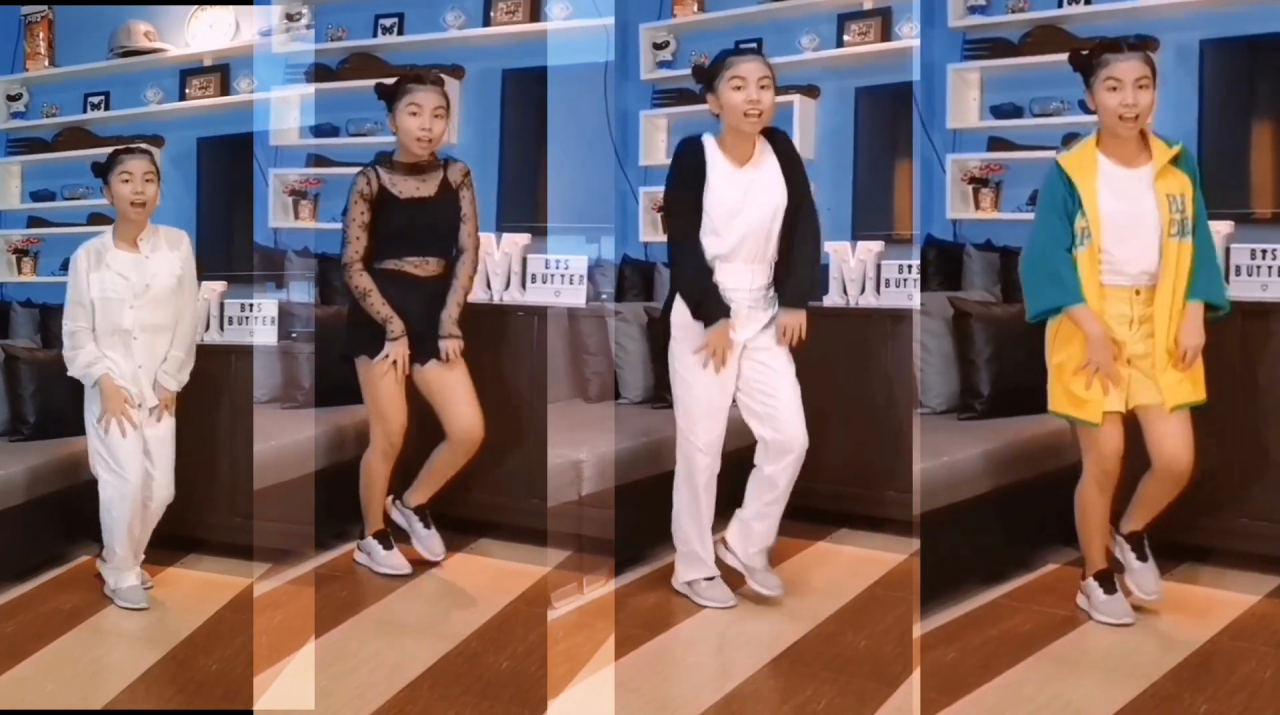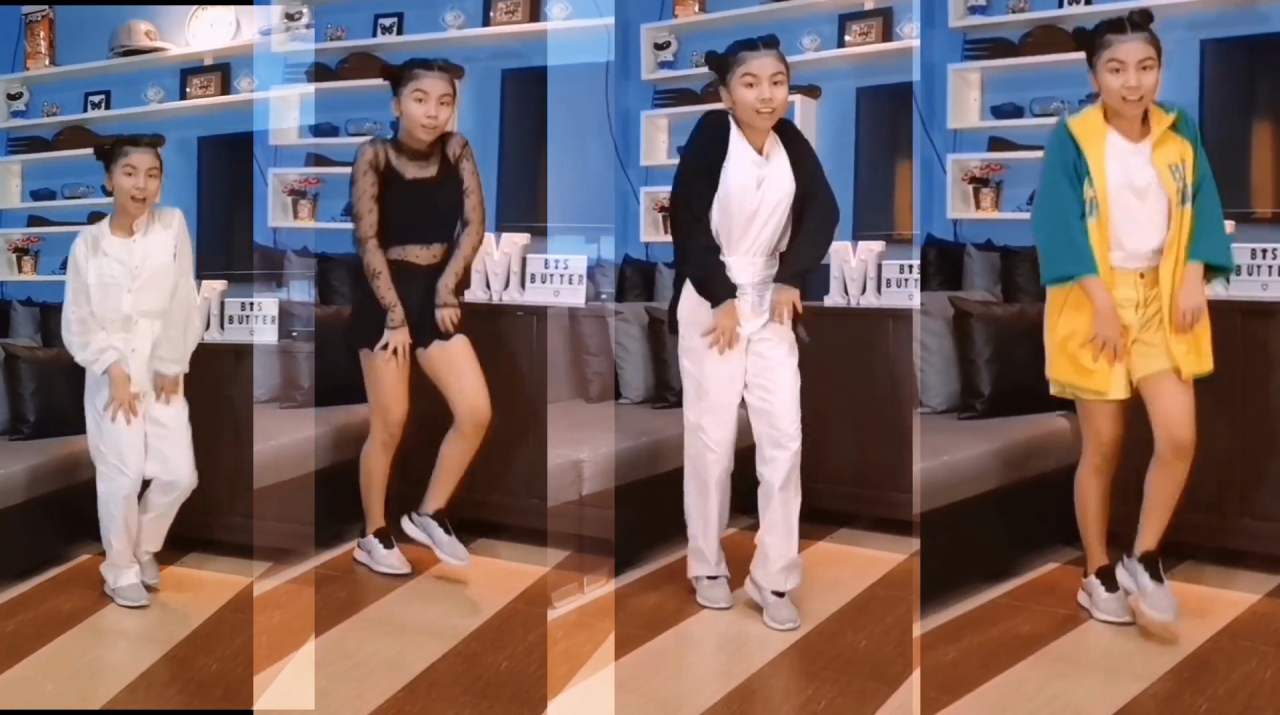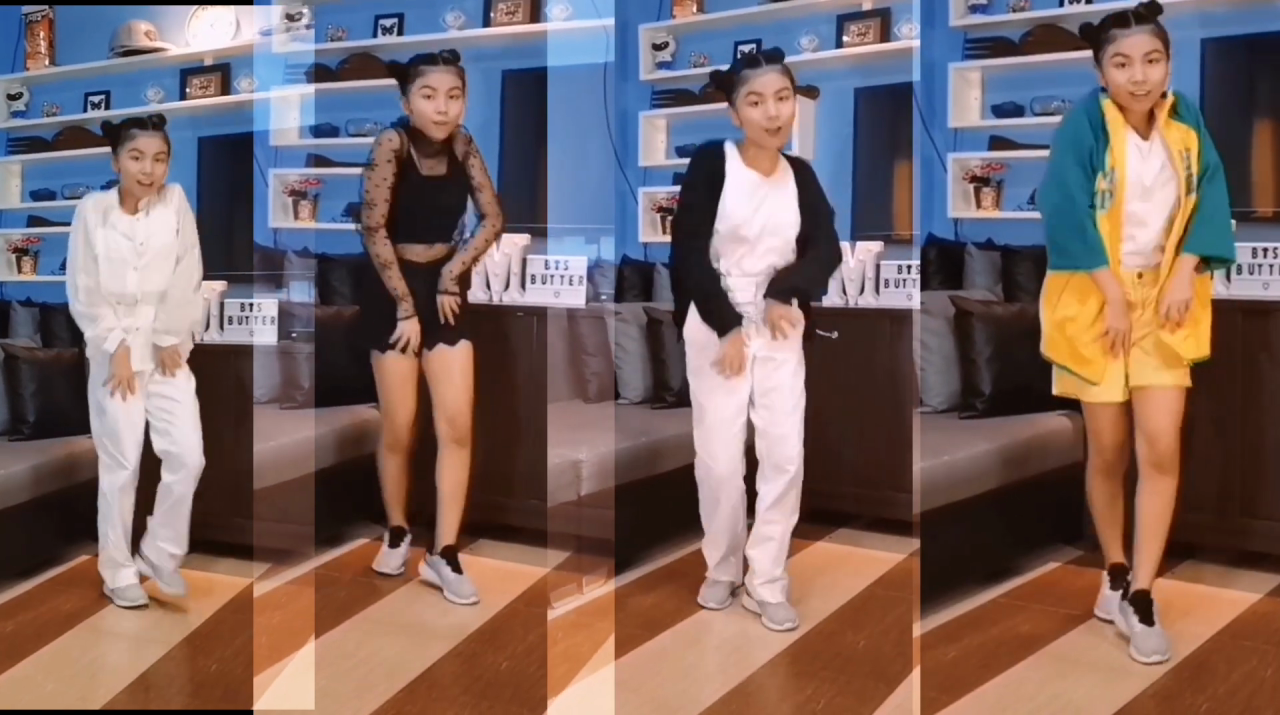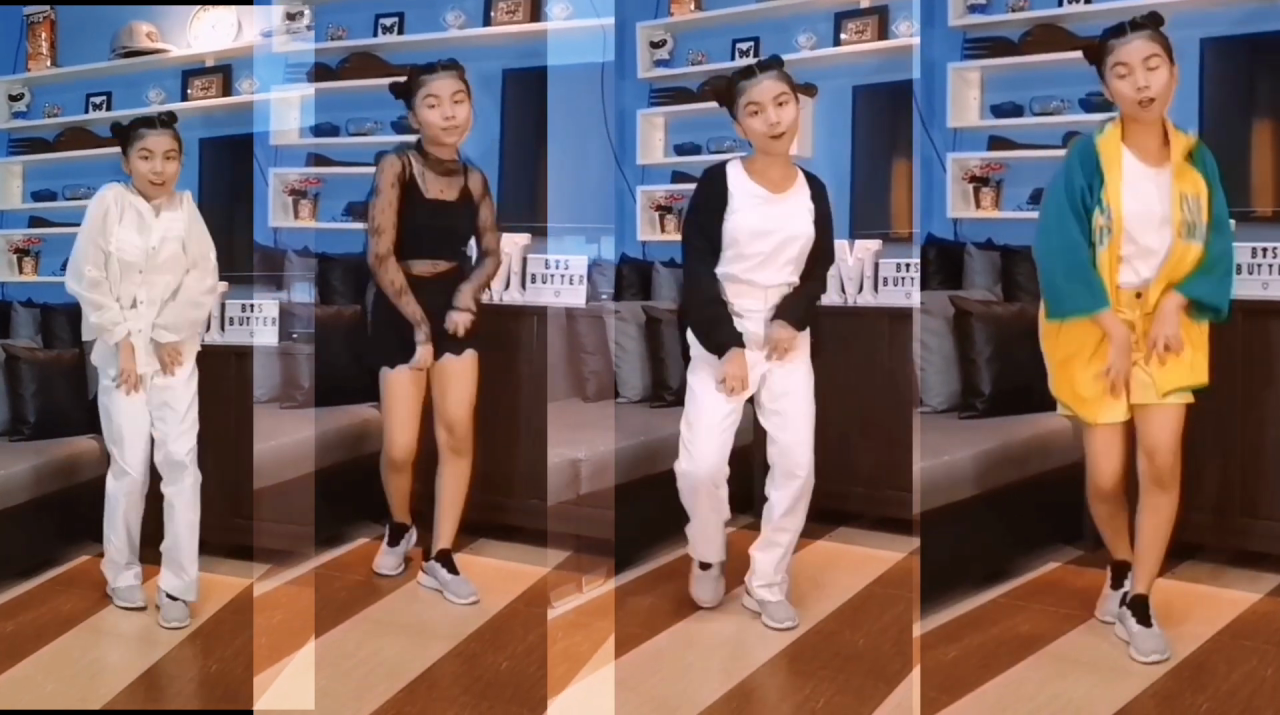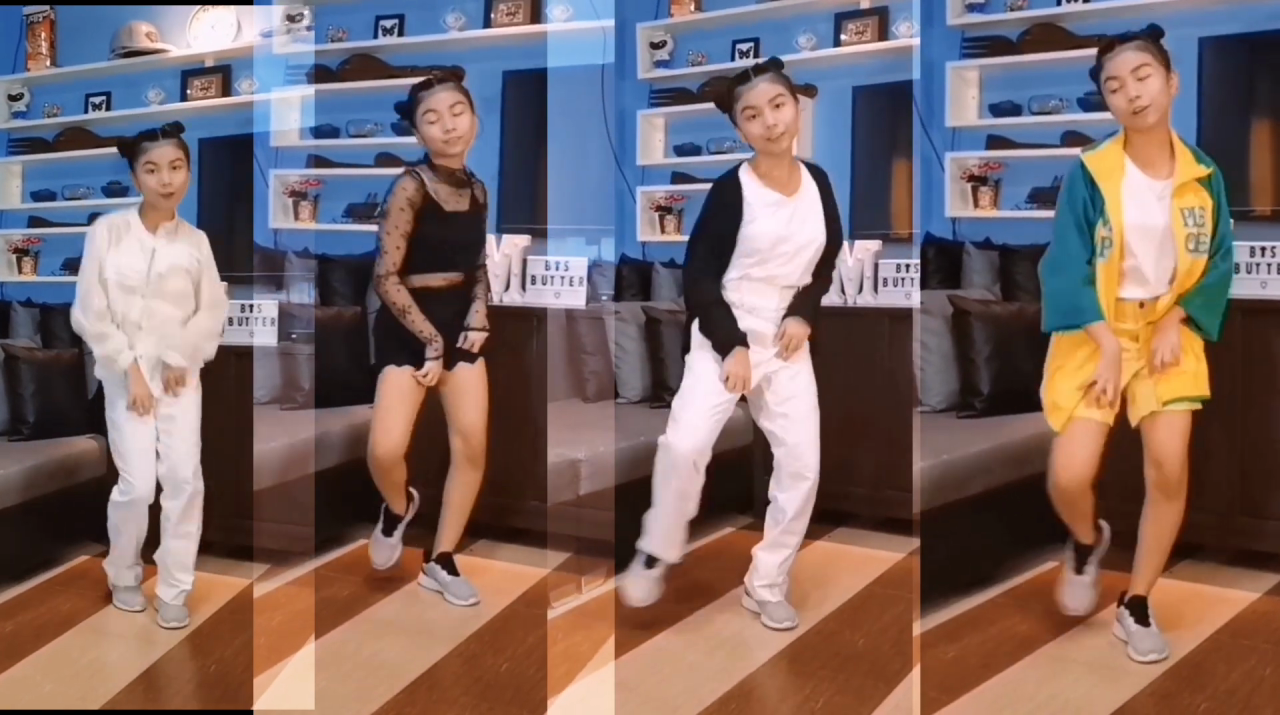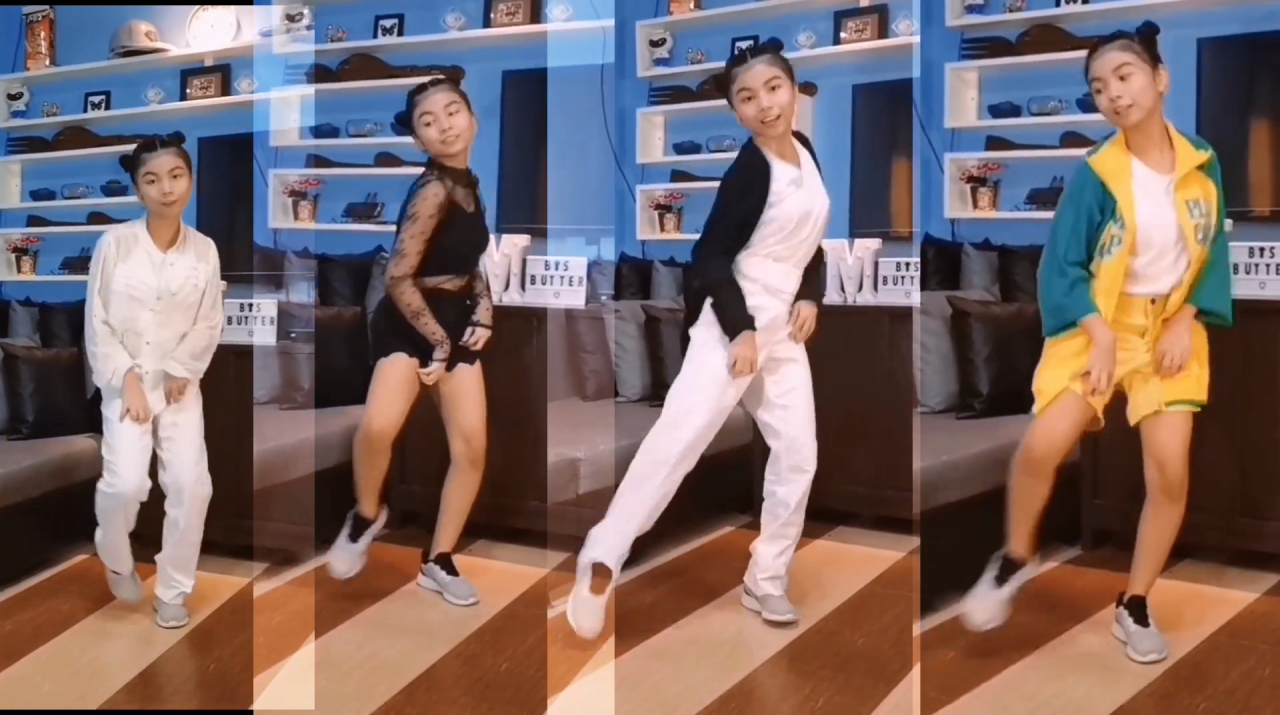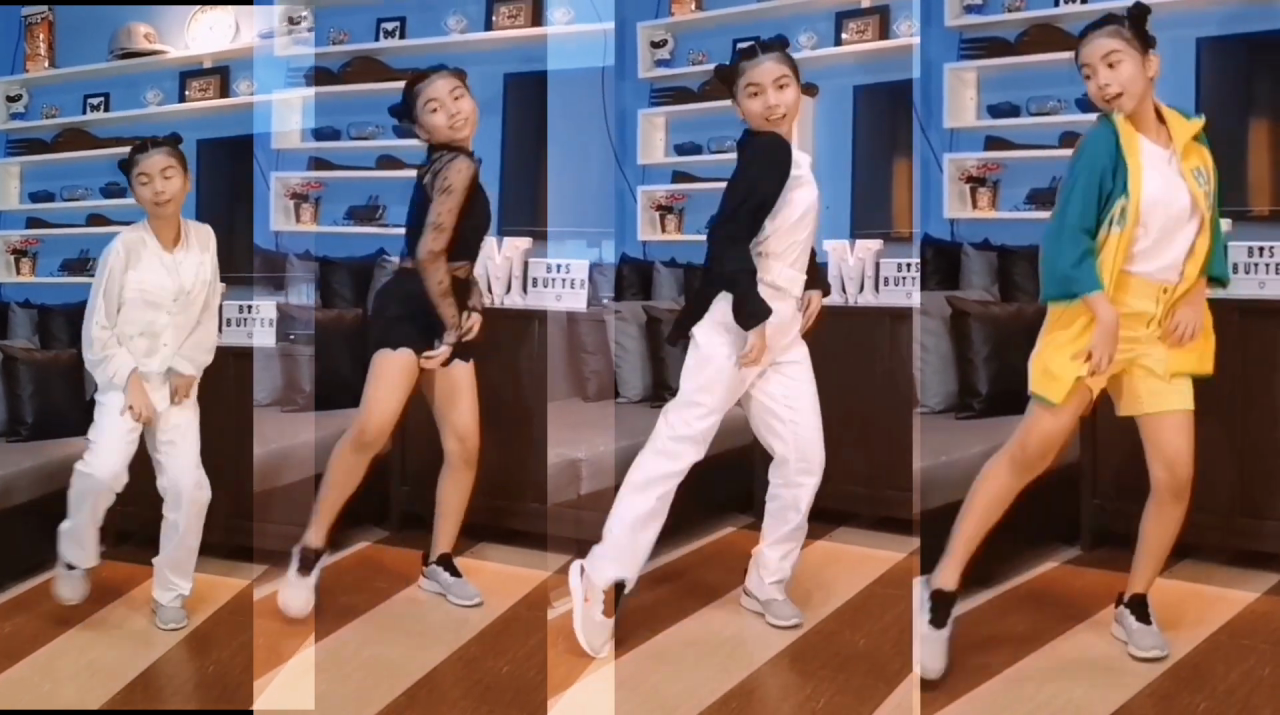
dt=0.1s
person 1, frame 1
left shoulder: (1175, 166)
right shoulder: (1071, 171)
left elbow: (1196, 246)
right elbow: (1046, 255)
left wrist: (1195, 313)
right wrist: (1090, 328)
left hip: (1160, 325)
right hip: (1092, 325)
left knee: (1176, 462)
right knee: (1103, 461)
left ankle: (1131, 533)
right ankle: (1096, 577)
person 1, frame 2
left shoulder: (1179, 131)
right shoulder: (1073, 139)
left elbow: (1203, 210)
right elbow: (1057, 225)
left wrist: (1195, 281)
right wrist: (1101, 300)
left hip: (1162, 302)
right hip: (1094, 307)
left knee: (1179, 436)
right knee: (1102, 447)
left ankle: (1146, 557)
right ankle: (1097, 574)
person 1, frame 3
left shoulder: (1184, 119)
right shoulder: (1086, 122)
left elbow: (1210, 197)
right elbow: (1065, 210)
left wrist: (1187, 270)
right wrist: (1111, 294)
left hip: (1163, 302)
right hip: (1095, 303)
left knee: (1161, 448)
right knee: (1108, 450)
left ankle: (1140, 595)
right ankle: (1115, 571)
person 1, frame 4
left shoulder: (1193, 158)
right shoulder: (1088, 156)
left elbow: (1215, 244)
right elbow: (1063, 250)
left wrist: (1178, 305)
right wrist: (1110, 330)
left hip: (1166, 321)
right hip: (1096, 325)
left knee: (1162, 463)
right knee: (1106, 475)
left ankle: (1137, 601)
right ankle: (1120, 565)
person 1, frame 5
left shoulder: (1199, 175)
right shoulder: (1091, 173)
left elbow: (1216, 260)
right elbow: (1066, 266)
left wrist: (1178, 322)
right wrist: (1106, 344)
left hip: (1166, 335)
right hip: (1097, 334)
left knee: (1169, 472)
right knee: (1068, 477)
left ankle: (1136, 604)
right ankle: (1087, 540)
person 1, frame 6
left shoulder: (1200, 164)
right shoulder: (1098, 174)
left elbow: (1212, 254)
right elbow: (1063, 264)
left wrist: (1190, 318)
right wrist: (1098, 341)
left hip: (1171, 329)
right hip: (1101, 330)
left knee: (1171, 475)
right knee: (1040, 451)
left ankle: (1133, 605)
right ankle: (1013, 559)
person 1, frame 7
left shoulder: (1190, 140)
right shoulder: (1101, 146)
left elbow: (1206, 228)
right elbow: (1066, 241)
left wrist: (1199, 294)
right wrist: (1104, 317)
left hip: (1166, 326)
right hip: (1097, 316)
left knee: (1176, 474)
right knee: (1028, 452)
left ankle: (1133, 601)
right ankle: (941, 591)
person 2, frame 1
left shoulder: (781, 151)
right shoulder: (694, 156)
left elbow: (804, 232)
right elbow: (683, 245)
left wrist: (795, 302)
right wrist: (715, 318)
left hip: (760, 317)
right hip: (702, 318)
left knee: (788, 439)
right knee: (699, 448)
left ankle: (745, 546)
right ankle: (694, 568)
person 2, frame 2
left shoulder: (791, 142)
right shoulder: (711, 134)
left elbow: (822, 215)
right elbow: (688, 226)
left wrist: (790, 278)
right wrist: (721, 299)
left hip: (768, 309)
right hip: (709, 306)
left knee: (782, 438)
right knee: (710, 441)
left ankle: (774, 576)
right ankle: (706, 564)
person 2, frame 3
left shoulder: (801, 175)
right shoulder: (713, 161)
left elbow: (824, 250)
right elbow: (689, 253)
left wrist: (788, 295)
right wrist: (725, 327)
left hip: (778, 326)
right hip: (717, 329)
left knee: (784, 456)
right knee: (720, 457)
left ankle: (765, 583)
right ankle: (725, 559)
person 2, frame 4
left shoulder: (812, 189)
right shoulder: (719, 183)
left elbow: (819, 268)
right elbow: (696, 273)
left wrist: (792, 319)
right wrist: (727, 347)
left hip: (784, 341)
right hip: (721, 341)
left knee: (796, 465)
right knee: (699, 463)
left ankle: (767, 585)
right ankle: (708, 554)
person 2, frame 5
left shoulder: (816, 181)
right shoulder: (732, 189)
left elbow: (824, 259)
right elbow: (698, 274)
left wrist: (801, 316)
right wrist: (731, 346)
left hip: (787, 340)
right hip: (722, 337)
left knee: (800, 463)
right knee: (684, 446)
left ankle: (766, 585)
right ankle: (659, 549)
person 2, frame 6
left shoulder: (803, 151)
right shoulder: (752, 166)
right elbow: (713, 256)
left wrist: (809, 296)
right wrist: (741, 329)
left hip: (780, 329)
right hip: (727, 326)
left knee: (798, 453)
right knee: (676, 439)
left ankle: (766, 580)
right ankle: (603, 559)
person 2, frame 7
left shoulder: (787, 153)
right shoulder: (766, 150)
right elbow: (728, 240)
left wrist: (814, 281)
right wrist: (754, 321)
left hip: (783, 327)
right hip: (734, 324)
left knee: (805, 456)
right knee: (678, 441)
left ankle: (766, 581)
right ankle: (603, 575)
person 3, frame 1
left shoulder: (456, 174)
right shoulder: (371, 180)
left elbow: (468, 250)
right elbow: (354, 266)
left wrist: (451, 321)
right wrist: (394, 328)
left hip: (432, 311)
right hip: (382, 314)
left knee: (469, 431)
right knee: (389, 435)
left ankle: (411, 504)
right ankle: (372, 538)
person 3, frame 2
left shoulder: (456, 148)
right shoulder: (373, 156)
left elbow: (474, 226)
right elbow: (367, 239)
left wrist: (447, 285)
right wrist: (395, 312)
left hip: (435, 299)
right hip: (385, 300)
left knee: (476, 412)
right knee: (388, 425)
left ankle: (430, 514)
right ankle: (374, 537)
person 3, frame 3
left shoulder: (463, 146)
right shoulder: (390, 143)
left elbow: (493, 219)
right elbow: (373, 227)
left wrist: (451, 275)
right wrist: (405, 305)
left hip: (441, 297)
right hip: (392, 298)
left knee: (455, 430)
right knee: (398, 431)
left ankle: (443, 554)
right ankle: (396, 530)
person 3, frame 4
left shoulder: (472, 176)
right shoulder: (397, 166)
left elbow: (490, 253)
right elbow: (380, 256)
left wrist: (466, 298)
right wrist: (421, 327)
left hip: (453, 311)
right hip: (401, 314)
left knee: (457, 439)
right knee: (400, 452)
left ankle: (439, 558)
right ankle: (400, 525)
person 3, frame 5
left shoulder: (475, 188)
right shoulder: (411, 186)
right elbow: (386, 277)
left wrist: (478, 313)
right wrist: (430, 342)
left hip: (458, 322)
right hip: (406, 324)
left knee: (471, 446)
right knee: (386, 450)
left ankle: (440, 560)
right ankle: (398, 507)
person 3, frame 6
left shoulder: (462, 182)
right shoulder: (434, 192)
right elbow: (398, 278)
left wrist: (481, 313)
right wrist: (438, 344)
left hip: (457, 322)
right hip: (408, 321)
left knee: (472, 449)
right knee: (379, 428)
left ankle: (438, 562)
right ankle: (366, 515)
person 3, frame 7
left shoulder: (451, 164)
right shoulder: (458, 166)
right elbow: (429, 254)
left wrist: (472, 303)
right wrist: (453, 322)
left hip: (443, 313)
right hip: (409, 309)
left knee: (466, 446)
right knee: (372, 429)
left ankle: (439, 561)
right ankle: (310, 550)
person 4, frame 1
left shoulder: (176, 243)
right shoulder: (89, 256)
left elbow: (185, 319)
right elbow: (76, 333)
left wrist: (172, 380)
right wrist: (105, 381)
left hip: (157, 385)
right hip: (109, 385)
left knee: (160, 488)
right knee: (124, 483)
left ankle: (122, 559)
right ankle: (120, 576)
person 4, frame 2
left shoulder: (173, 225)
right shoulder: (87, 243)
left elbow: (184, 301)
right elbow: (78, 320)
left wrist: (173, 366)
right wrist: (112, 367)
left hip: (163, 372)
right hip: (111, 374)
left knee: (179, 475)
right knee: (121, 476)
left ankle: (139, 549)
right ankle: (121, 573)
person 4, frame 3
left shoulder: (176, 203)
right shoulder: (92, 211)
left elbow: (188, 279)
right elbow: (82, 292)
left wrist: (173, 339)
right wrist: (117, 347)
left hip: (167, 353)
right hip: (113, 355)
left knee: (187, 456)
right knee: (120, 466)
left ankle: (161, 552)
right ankle: (119, 572)
person 4, frame 4
left shoulder: (186, 210)
right shoulder: (108, 202)
left elbow: (204, 284)
right elbow: (85, 281)
left wrist: (172, 334)
right wrist: (121, 340)
left hip: (173, 353)
right hip: (120, 354)
left knee: (180, 460)
right knee: (129, 467)
left ankle: (179, 585)
right ankle: (121, 575)
person 4, frame 5
left shoulder: (194, 242)
right shoulder: (108, 230)
left elbow: (213, 311)
right elbow: (88, 313)
left wrist: (182, 361)
right wrist: (129, 369)
left hip: (178, 373)
right hip: (125, 372)
left knee: (183, 479)
right knee: (136, 483)
left ankle: (174, 591)
right ankle: (123, 574)
person 4, frame 6
left shoulder: (203, 251)
right shoulder: (115, 243)
left elbow: (205, 327)
right elbow: (98, 325)
left wrist: (178, 374)
right wrist: (128, 378)
left hip: (180, 383)
right hip: (127, 380)
left knee: (192, 484)
right knee: (125, 483)
left ankle: (173, 589)
right ankle: (117, 559)
person 4, frame 7
left shoulder: (203, 239)
right shoulder: (124, 250)
right elbow: (99, 328)
left wrist: (188, 369)
right wrist: (131, 380)
left hip: (177, 383)
right hip: (123, 378)
left knee: (190, 488)
right knee: (101, 472)
left ankle: (171, 592)
right ankle: (76, 555)
